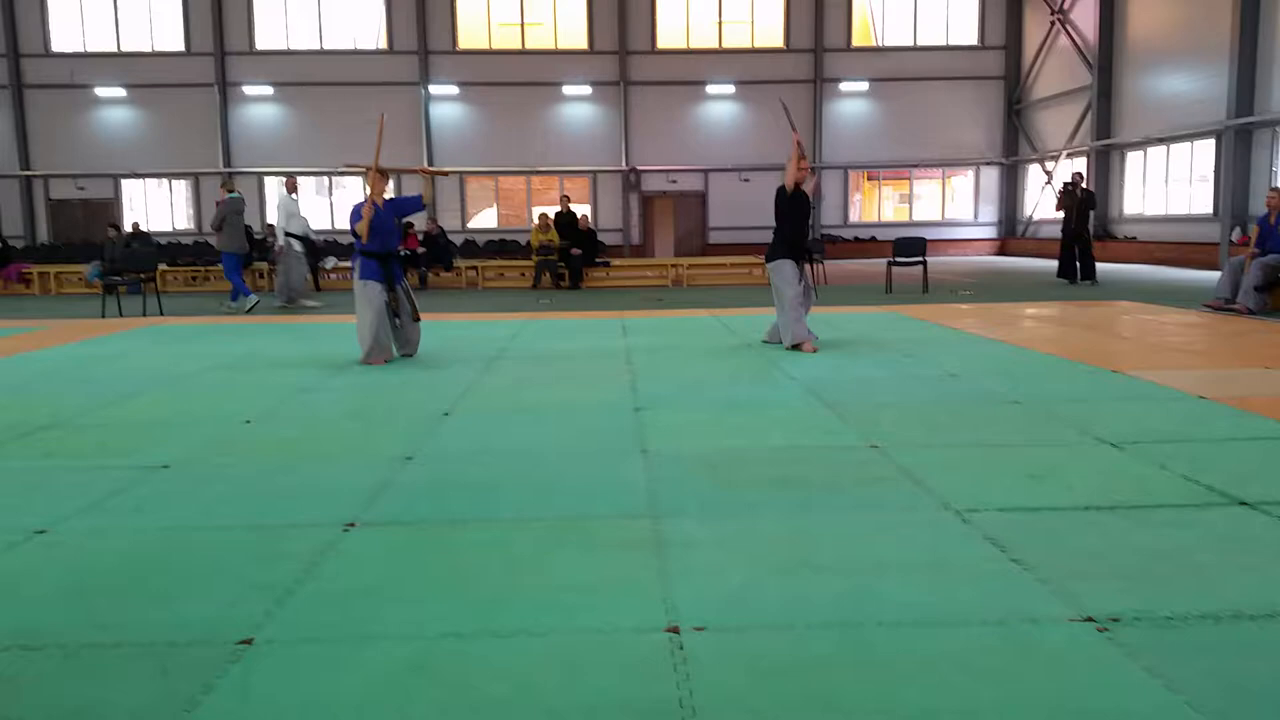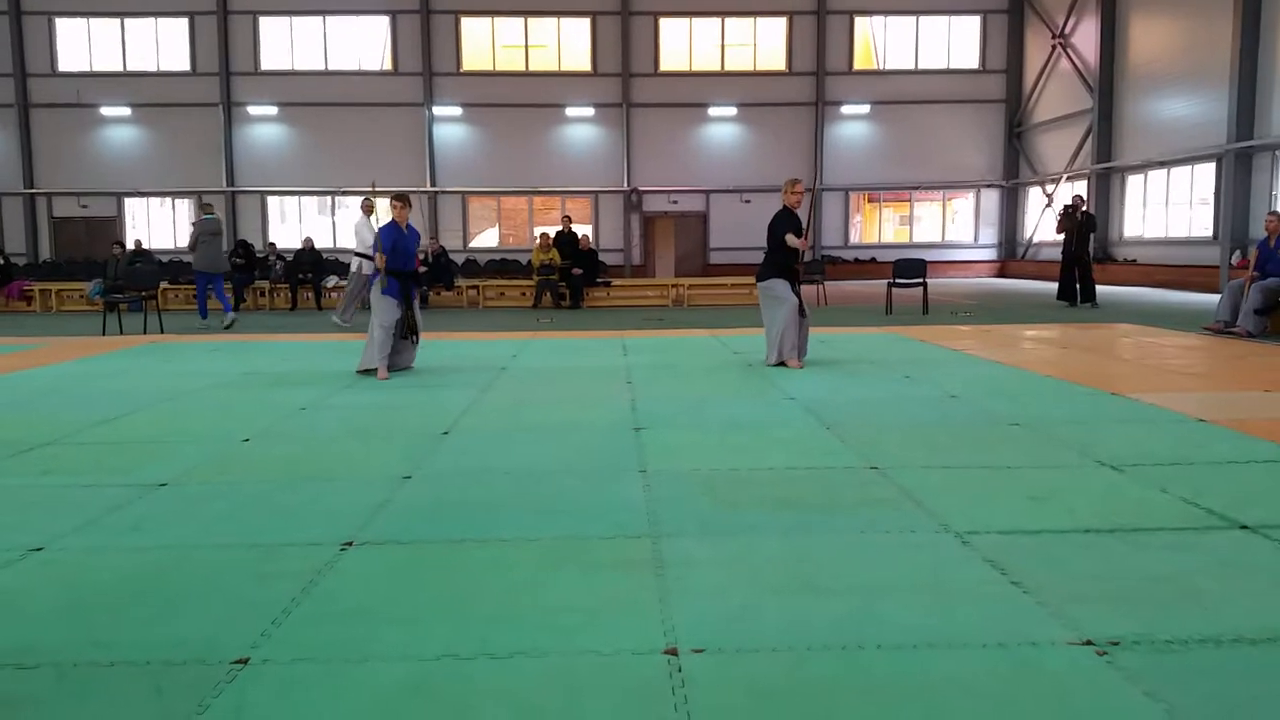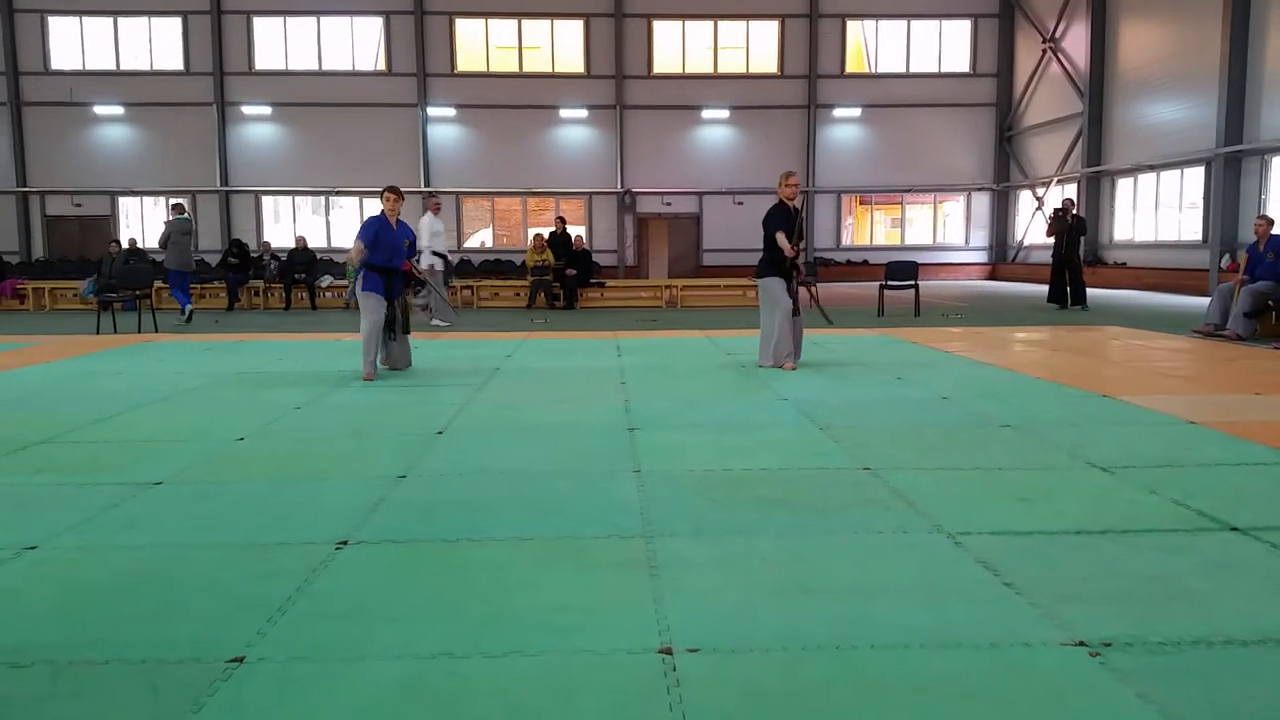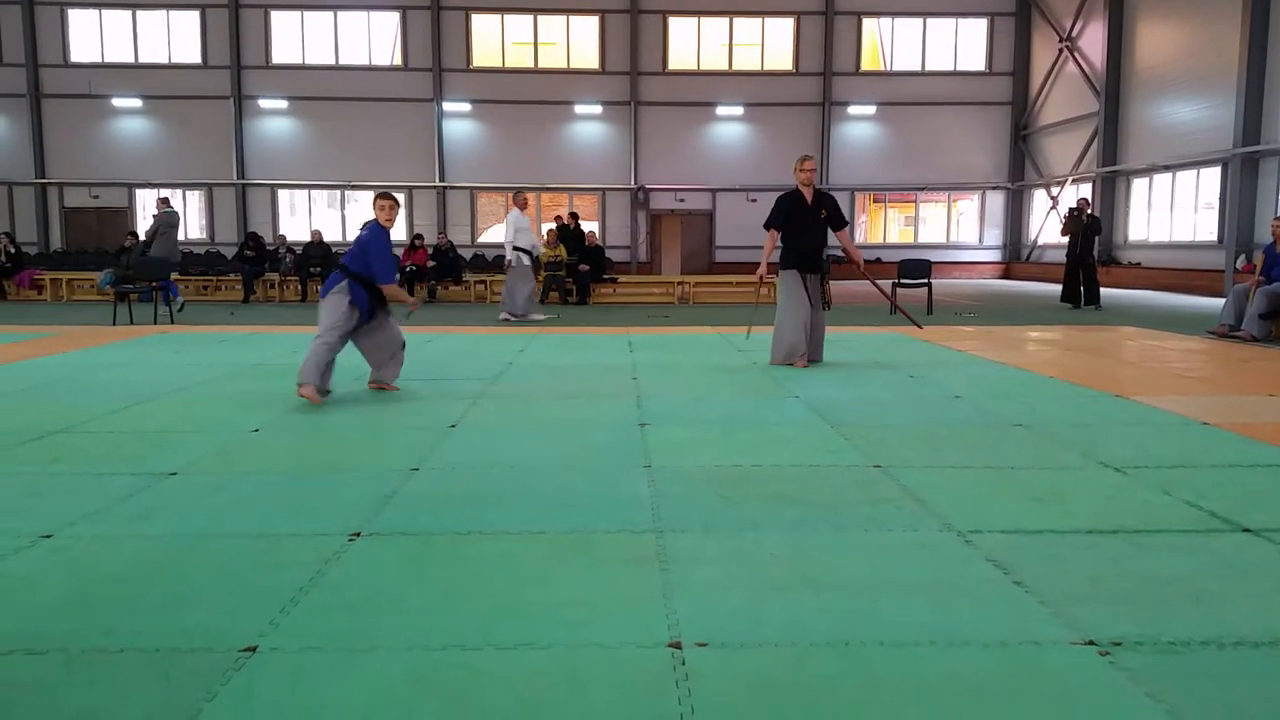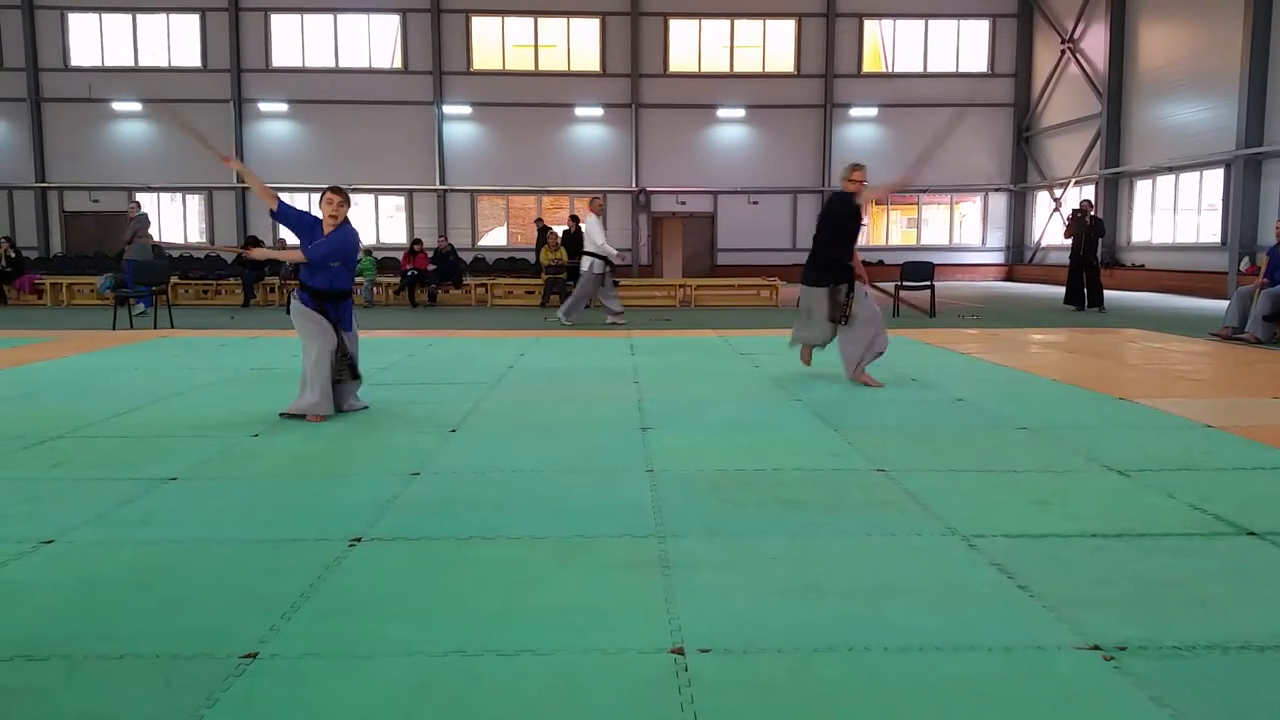
dt=0.7s
person 1, frame 1
left shoulder: (395, 206)
right shoulder: (360, 209)
left elbow: (424, 199)
right elbow: (360, 232)
left wrist: (427, 179)
right wrist: (366, 219)
left hip: (391, 264)
right hip: (369, 265)
left knee: (403, 307)
right knee: (373, 309)
left ankle: (405, 347)
right ankle: (375, 353)
person 1, frame 2
left shoulder: (413, 232)
right shoulder: (386, 231)
right elbow: (379, 252)
right wrist: (379, 260)
left hip: (405, 284)
right hip: (386, 283)
left knee: (412, 325)
right knee: (384, 323)
left ankle: (399, 361)
right ankle: (381, 365)
person 1, frame 3
left shoulder: (406, 230)
right shoulder: (373, 223)
left elbow: (409, 255)
right elbow: (362, 243)
right wrist: (356, 252)
left hip: (394, 280)
right hip: (372, 279)
left knee: (397, 324)
right knee: (372, 322)
left ankle: (396, 361)
right ankle: (369, 368)
person 1, frame 4
left shoulder: (376, 233)
right shoulder: (377, 238)
right elbow: (385, 282)
right wrist: (408, 299)
left hip: (365, 295)
right hip: (344, 291)
left knee: (391, 338)
right knee: (331, 336)
left ankle: (378, 379)
right ankle: (308, 385)
person 1, frame 5
left shoulder: (348, 239)
right shoulder: (307, 223)
left elbow: (303, 256)
right elbow: (272, 202)
left wrist: (267, 253)
right wrist: (241, 170)
left hip: (338, 306)
right hip: (306, 302)
left knee: (344, 360)
right knee: (323, 345)
left ankle: (340, 399)
right ankle: (313, 405)
person 2, frame 1
left shoulder: (802, 195)
right shoulder: (784, 193)
right elbow: (789, 182)
right wrist: (794, 148)
left hip: (797, 253)
right hip: (782, 254)
left knee: (804, 296)
right knee: (791, 295)
left ankle: (778, 334)
right ankle: (799, 339)
person 2, frame 2
left shoulder: (793, 218)
right shoulder: (782, 218)
right elbow: (788, 238)
right wrist: (798, 243)
left hip: (785, 274)
right hip: (772, 275)
left knee: (799, 315)
right knee: (789, 305)
left ankle: (778, 354)
right ankle: (786, 355)
person 2, frame 3
left shoulder: (796, 213)
right shoulder: (775, 212)
right elbow: (779, 234)
left wrist: (797, 267)
right wrist: (786, 249)
left hip: (787, 272)
right hip: (770, 271)
left knee: (793, 314)
right knee: (781, 310)
left ankle: (785, 355)
right ankle: (781, 357)
person 2, frame 4
left shoulder: (827, 201)
right shoulder: (785, 201)
left elbow: (840, 230)
right elbow: (773, 234)
left wrist: (855, 255)
right wrist: (764, 263)
left hip: (816, 263)
right hip: (792, 264)
left knee: (816, 311)
right knee: (795, 310)
left ankle: (810, 353)
right ankle: (794, 354)
person 2, frame 5
left shoulder: (852, 206)
right shoulder: (838, 200)
right elbow: (863, 198)
left wrist: (859, 269)
right wrist: (882, 192)
left hip: (844, 274)
right hip: (819, 275)
left knee: (869, 316)
right knee: (821, 327)
left ankle: (857, 369)
right ankle: (807, 340)
